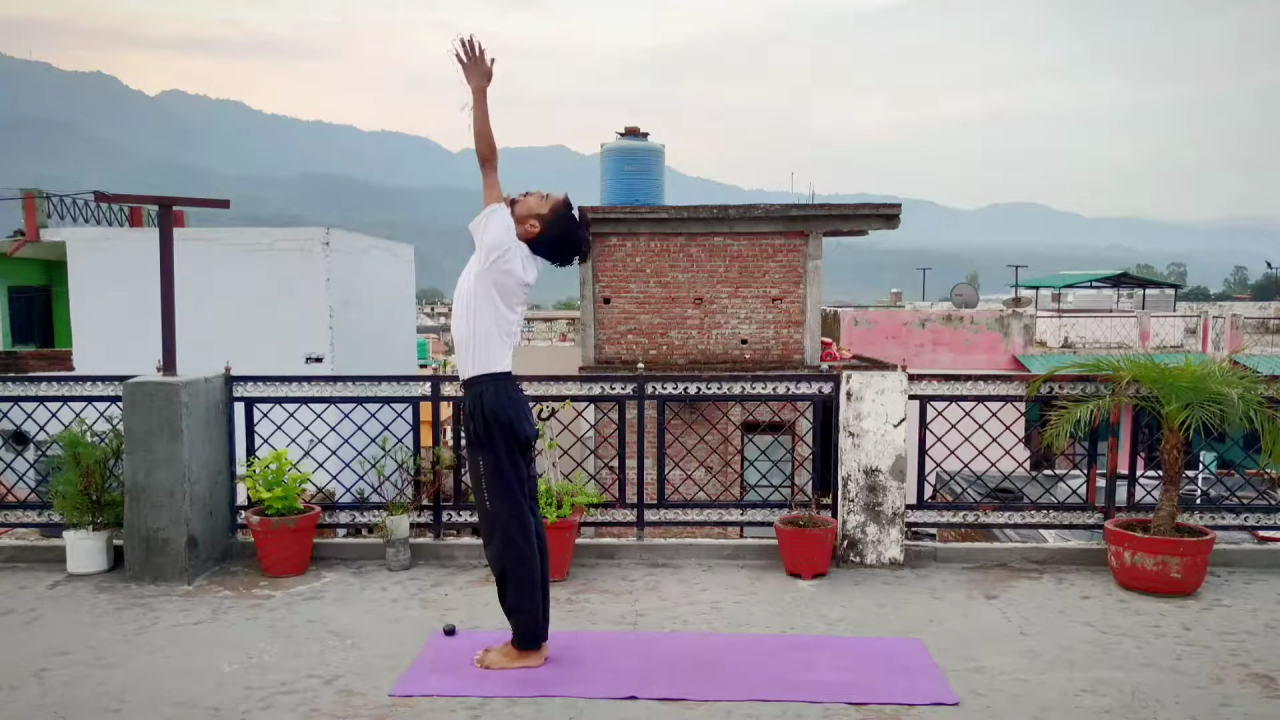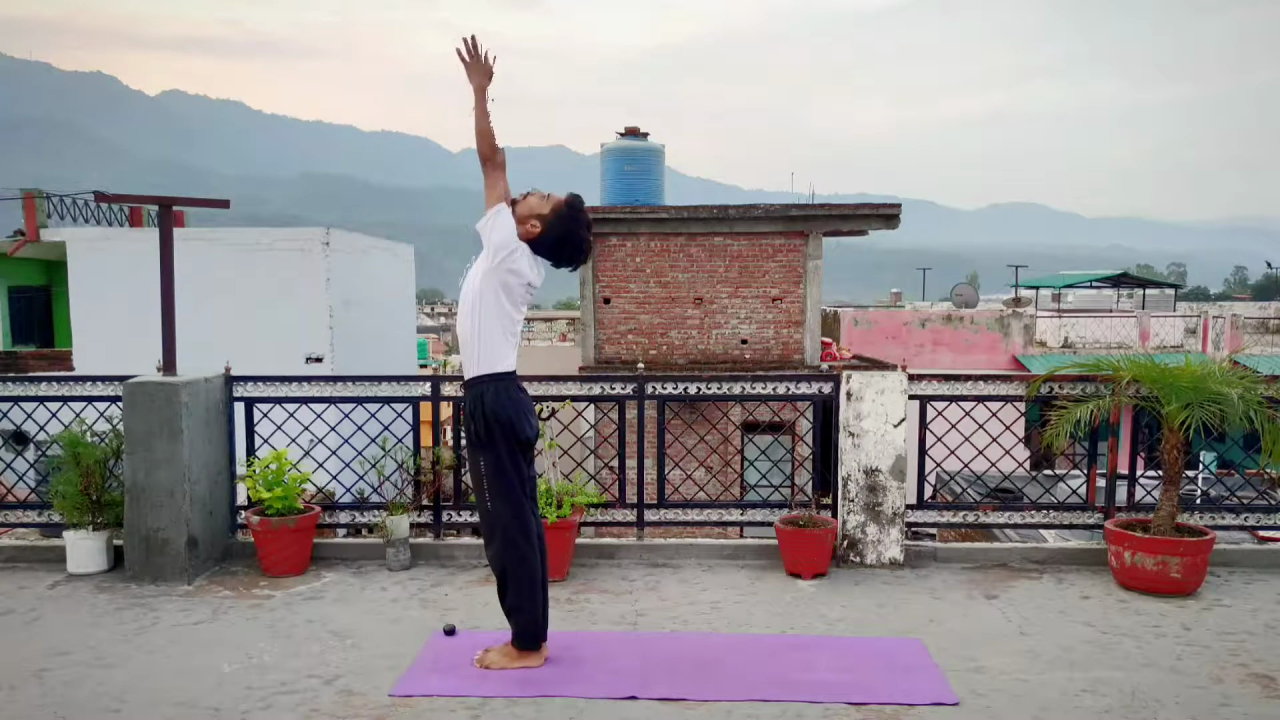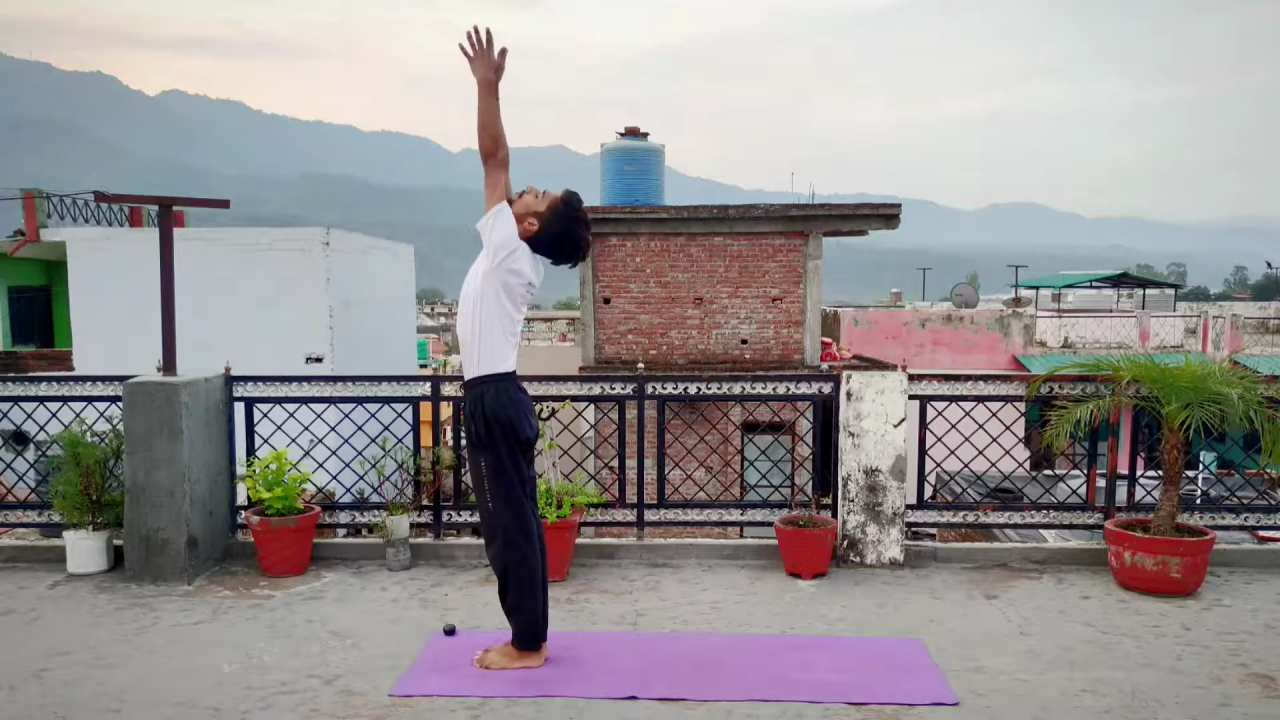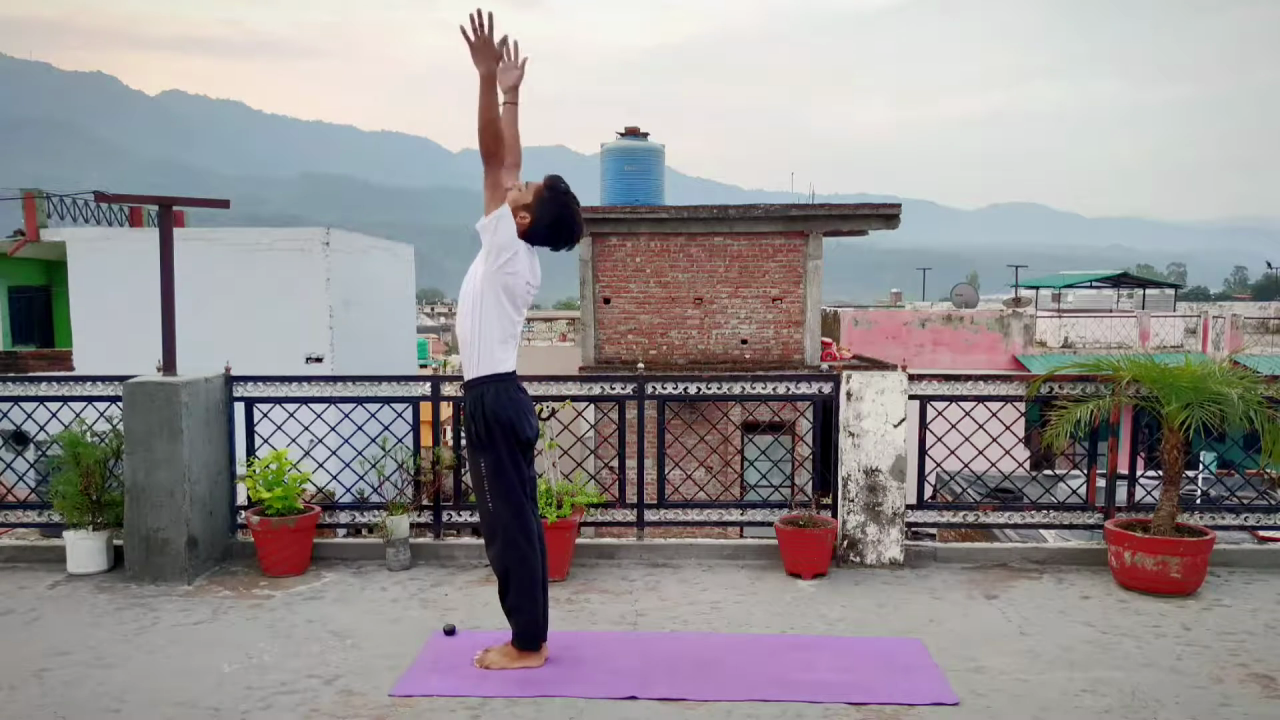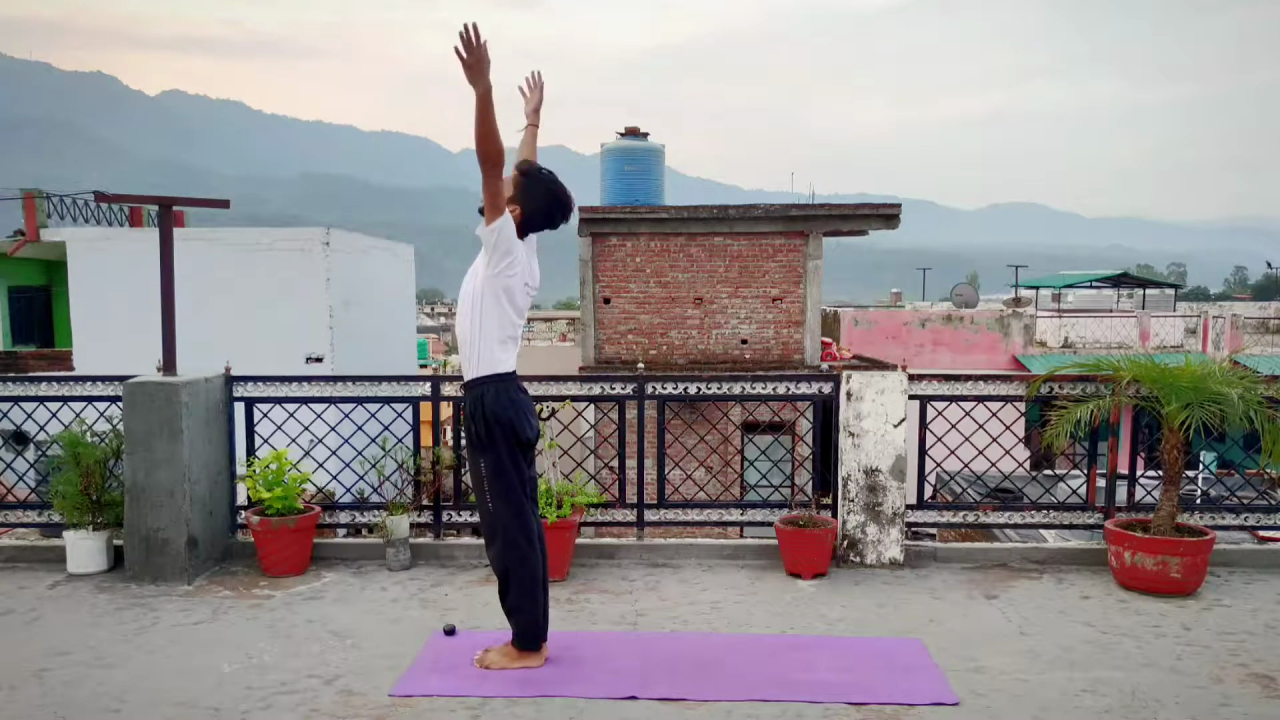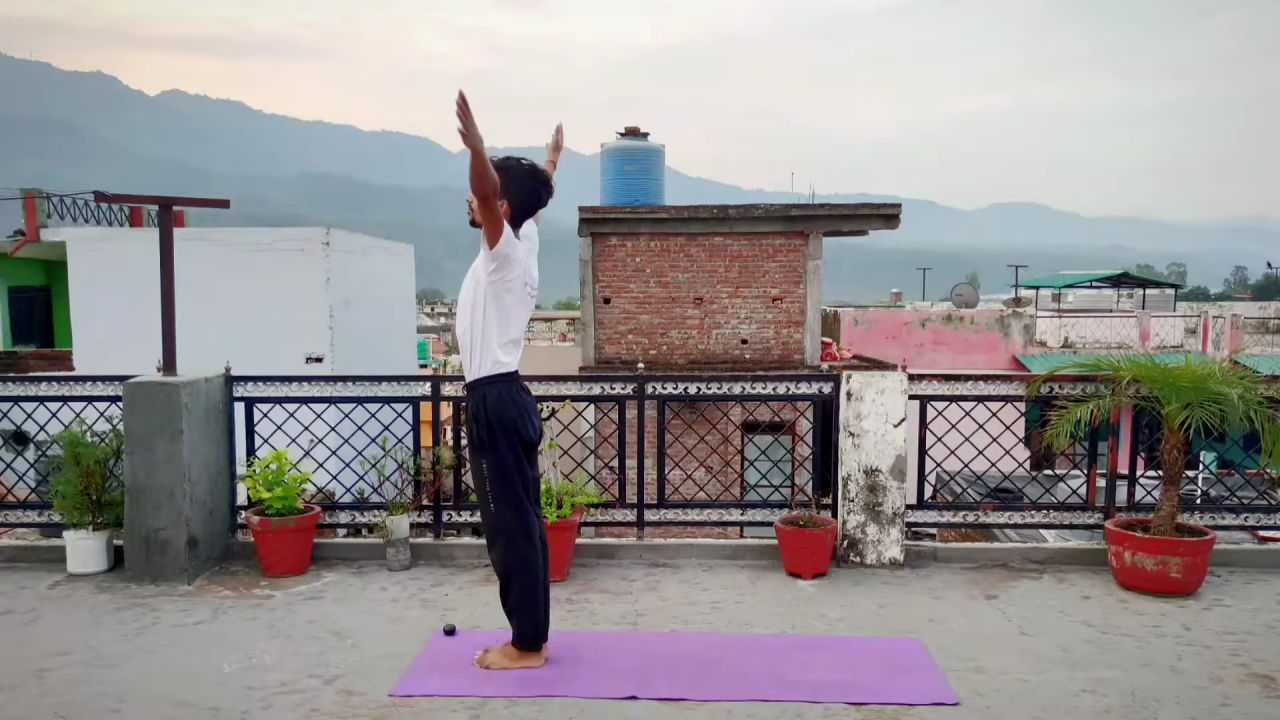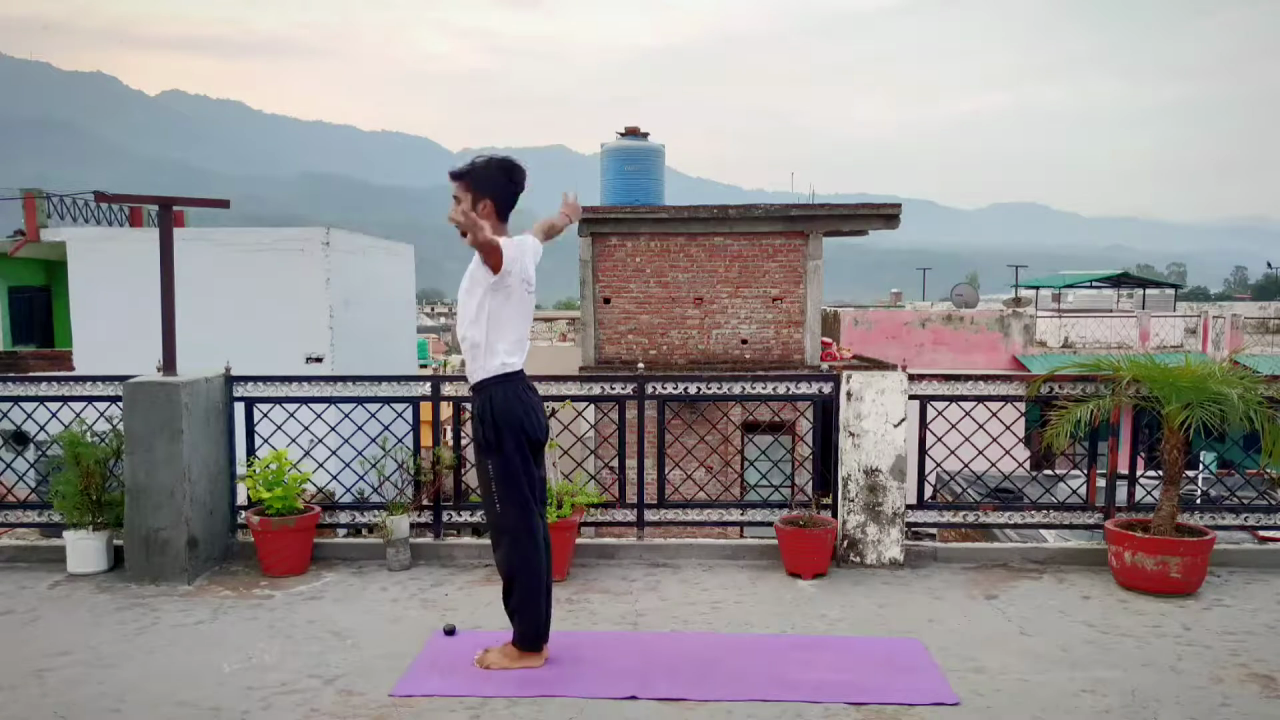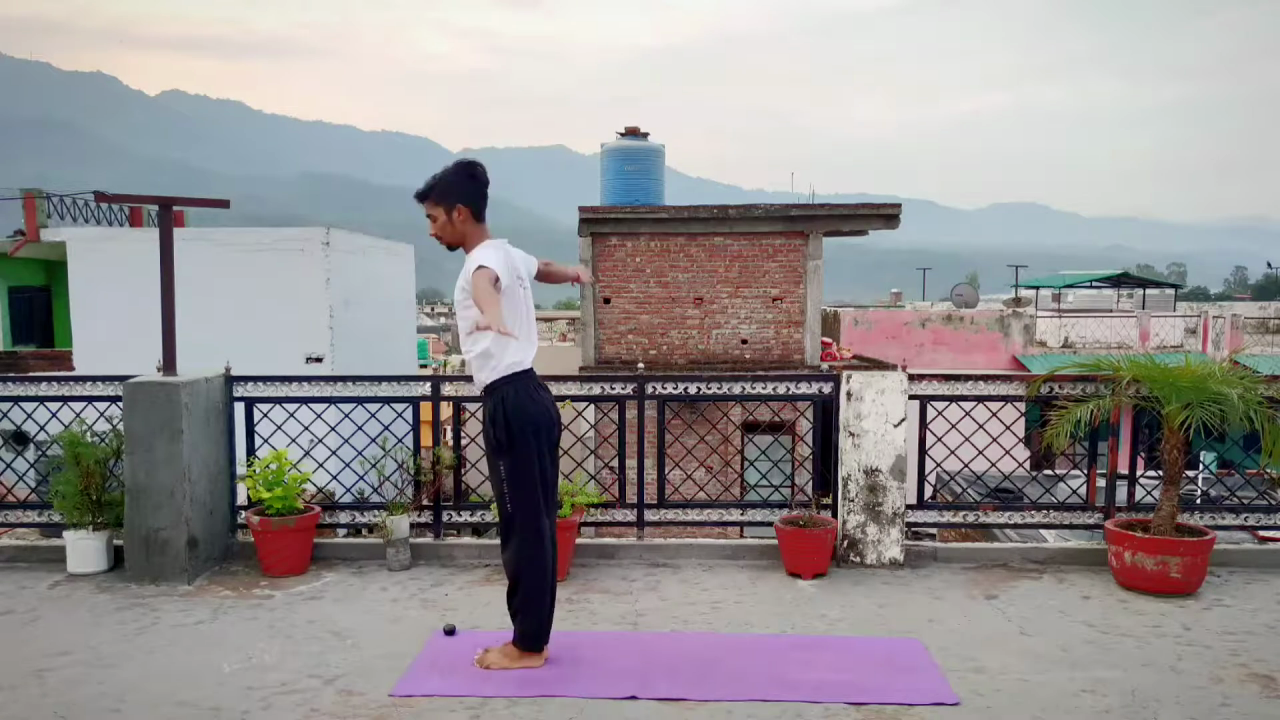
dt=0.1s
person 1, frame 1
left shoulder: (502, 248)
right shoulder: (514, 257)
left elbow: (488, 162)
right elbow: (492, 166)
left wrist: (478, 90)
right wrist: (478, 91)
left hip: (488, 400)
right hip: (499, 397)
left knee: (507, 524)
right knee: (516, 522)
left ankle: (526, 645)
right ankle: (530, 636)
person 1, frame 2
left shoulder: (507, 250)
right shoulder: (520, 258)
left elbow: (490, 162)
right elbow: (496, 166)
left wrist: (479, 87)
right wrist: (481, 87)
left hip: (491, 400)
right hip: (500, 397)
left knee: (508, 525)
right knee: (516, 523)
left ankle: (527, 645)
right ankle: (529, 636)
person 1, frame 3
left shoulder: (507, 250)
right shoulder: (519, 258)
left elbow: (493, 157)
right elbow: (499, 161)
left wrist: (486, 83)
right wrist: (489, 83)
left hip: (490, 400)
right hip: (500, 397)
left knee: (508, 525)
right knee: (515, 523)
left ankle: (527, 646)
right ankle: (529, 636)
person 1, frame 4
left shoulder: (505, 248)
right shoulder: (520, 254)
left elbow: (498, 158)
right elbow: (508, 162)
left wrist: (489, 76)
right wrist: (508, 92)
left hip: (491, 400)
right hip: (502, 397)
left knee: (508, 523)
right knee: (516, 520)
left ankle: (527, 646)
right ankle: (530, 635)
person 1, frame 5
left shoulder: (506, 252)
right shoulder: (521, 254)
left elbow: (491, 166)
right elbow: (519, 168)
left wrist: (482, 90)
right wrist: (533, 117)
left hip: (490, 399)
right hip: (502, 397)
left knee: (508, 522)
right knee: (516, 520)
left ankle: (527, 646)
right ankle: (530, 635)
person 1, frame 6
left shoulder: (505, 251)
right shoulder: (525, 242)
left elbow: (489, 201)
right elbow: (535, 195)
left wrist: (479, 148)
right wrist: (552, 154)
left hip: (493, 402)
right hip: (505, 397)
left knee: (509, 524)
right knee: (519, 521)
left ankle: (527, 645)
right ankle: (529, 636)
person 1, frame 7
left shoulder: (500, 258)
right shoulder: (523, 247)
left elbow: (495, 247)
right elbow: (548, 227)
left wrist: (481, 233)
right wrist: (568, 212)
left hip: (500, 401)
right hip: (512, 399)
left knee: (515, 526)
right knee: (524, 525)
left ankle: (528, 644)
right ankle: (530, 635)
person 1, frame 8
left shoulder: (482, 259)
right shoulder: (507, 253)
left elbow: (487, 288)
right elbow: (546, 267)
left wrist: (488, 315)
right wrist: (578, 274)
left hip: (510, 400)
right hip: (521, 399)
left knee: (525, 530)
right knee: (532, 527)
left ankle: (528, 646)
right ankle: (530, 638)
